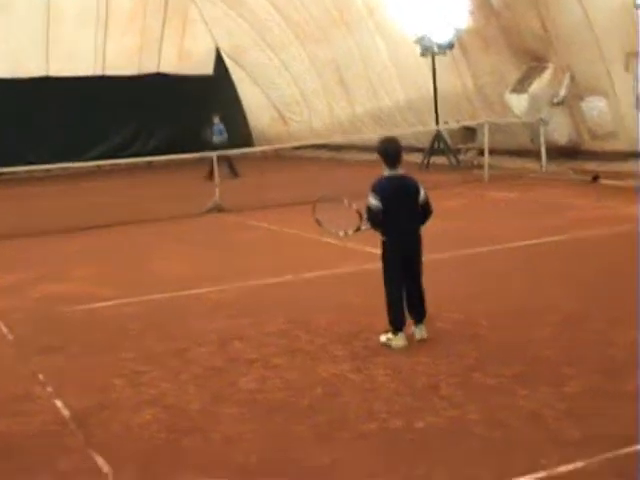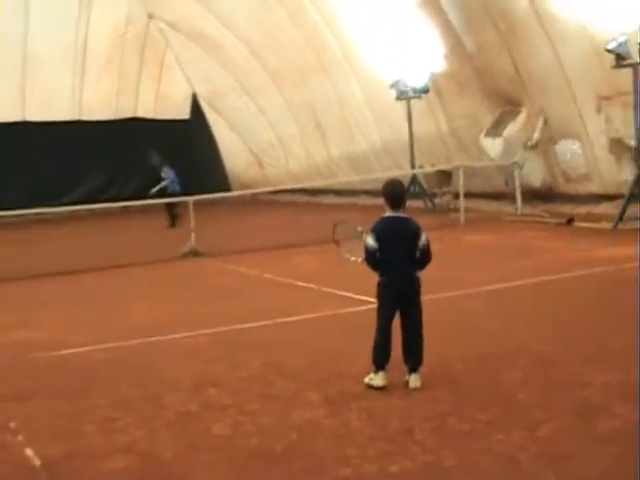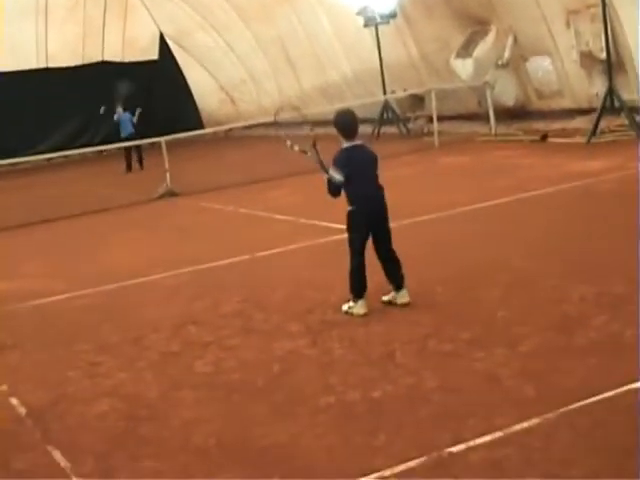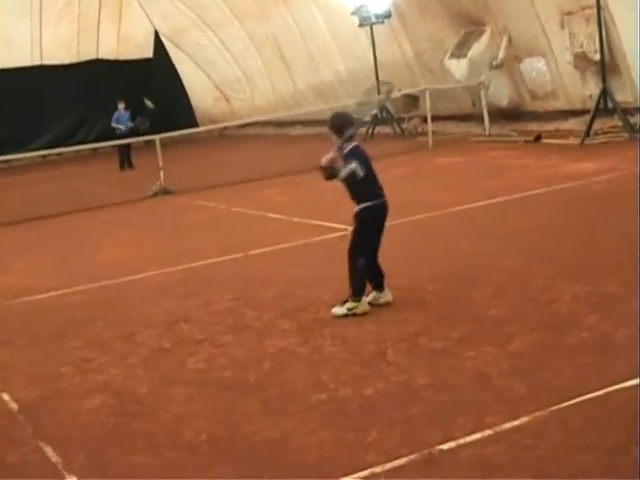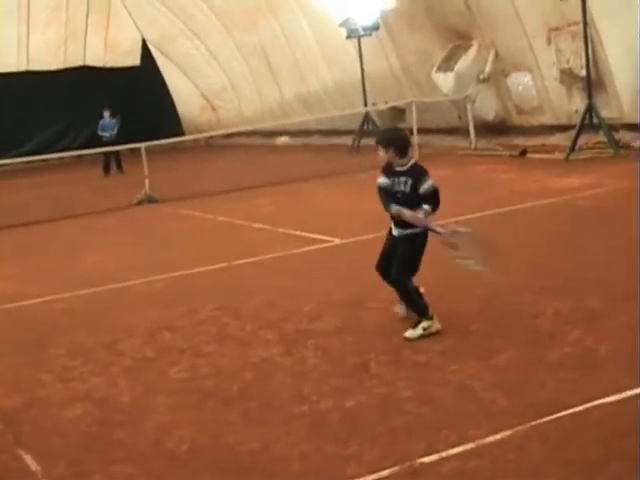
dt=0.7s
person 1, frame 1
left shoulder: (379, 187)
right shoulder: (413, 183)
left elbow: (374, 219)
right elbow: (426, 211)
left wrist: (385, 229)
left hip: (393, 243)
right hip: (413, 240)
left knee: (394, 287)
right knee: (414, 283)
left ankle: (398, 333)
right ankle: (419, 325)
person 1, frame 2
left shoulder: (378, 227)
right shoulder: (414, 227)
left elbow: (370, 258)
right elbow: (425, 256)
left hip: (388, 284)
right hip: (410, 283)
left knee: (383, 327)
right knee: (413, 328)
left ankle: (379, 373)
right ankle: (414, 374)
person 1, frame 3
left shoulder: (340, 158)
right shoulder: (369, 153)
left elbow: (334, 191)
left wrist: (330, 181)
left hip: (358, 210)
right hip: (378, 205)
left knee: (357, 255)
right knee: (385, 249)
left ankle: (358, 301)
right ankle: (400, 290)
person 1, frame 4
left shoulder: (355, 155)
right shoulder: (349, 153)
left elbow: (351, 181)
right elbow: (330, 175)
left wrist: (338, 165)
right wrist: (327, 164)
left hip: (370, 208)
right hip: (374, 206)
left knee: (358, 252)
right knee: (366, 251)
left ankle: (357, 301)
right ankle: (380, 291)
person 1, frame 5
left shoulder: (419, 173)
right shoulder: (387, 170)
left elbow: (433, 200)
right elbow: (385, 196)
left wrist: (420, 214)
right wrist: (402, 212)
left hip: (413, 234)
right hip: (396, 230)
left knee: (400, 278)
right knee: (384, 268)
left ankle: (428, 320)
right ankle: (411, 295)
